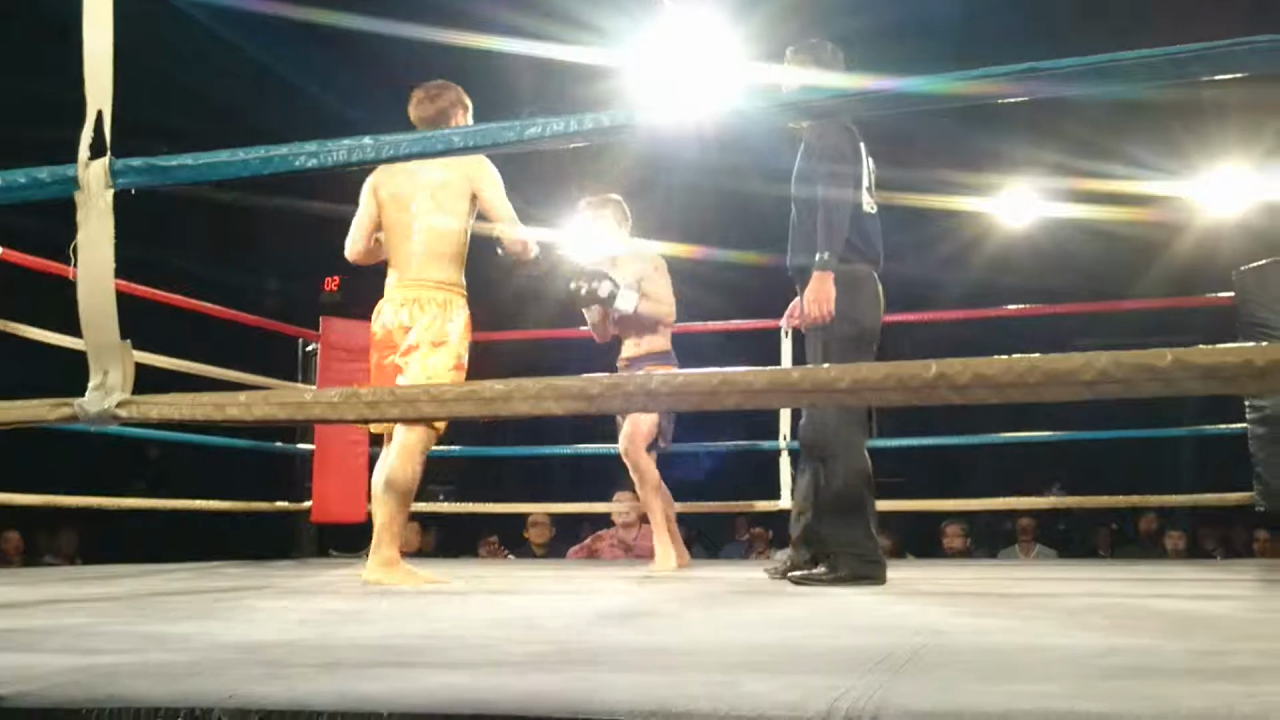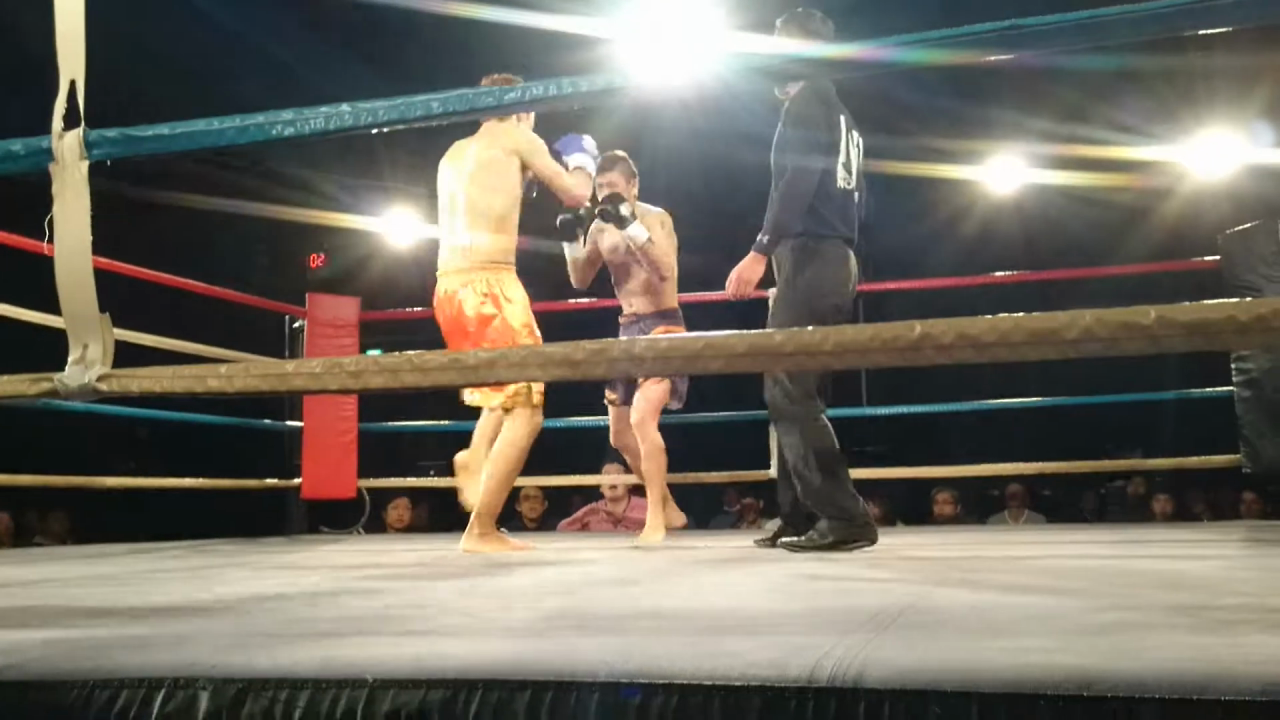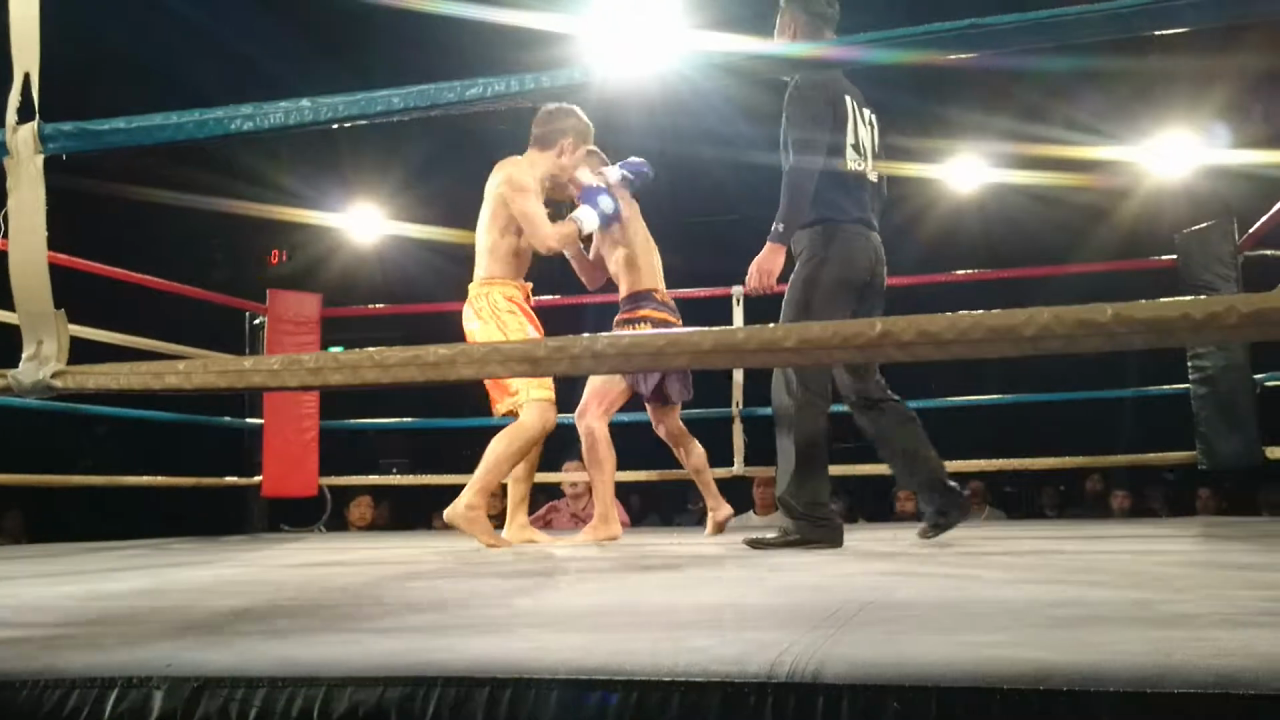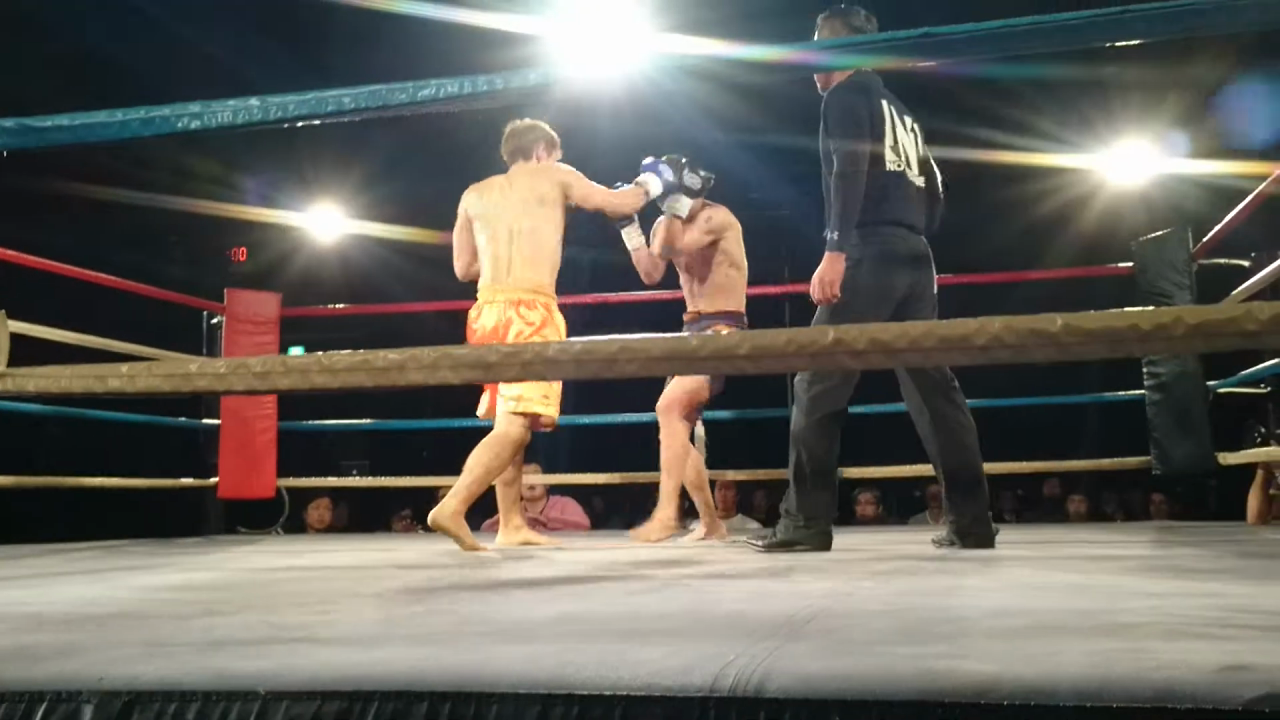
dt=0.5s
person 1, frame 1
left shoulder: (827, 131)
right shoulder: (836, 138)
left elbow: (838, 202)
left wrist: (821, 274)
right wrist: (811, 290)
left hip: (840, 286)
right hip: (846, 289)
left knee: (835, 420)
right knee: (820, 423)
left ankle: (856, 554)
right ankle: (812, 546)
person 1, frame 2
left shoulder: (807, 103)
right shoulder: (839, 114)
left elbow: (798, 182)
left wrist: (758, 252)
left hip: (809, 256)
right hip: (834, 260)
left knee: (788, 390)
right knee: (796, 390)
left ankle: (842, 514)
right ankle: (799, 516)
person 1, frame 3
left shoulder: (810, 87)
right shoulder: (857, 99)
left elbow: (805, 169)
left wrist: (776, 242)
left hip: (829, 243)
right hip: (865, 246)
left knee: (798, 383)
right knee: (862, 384)
left ankle: (810, 518)
right ankle: (940, 496)
person 1, frame 4
left shoulder: (846, 96)
right shoulder: (900, 110)
left elbow: (848, 173)
right elbow: (932, 190)
left wrist: (834, 251)
left hip: (872, 252)
right hip: (915, 256)
left knee: (819, 384)
right knee: (933, 387)
left ankle: (806, 522)
right ankle: (970, 519)
person 2, frame 1
left shoulder: (381, 176)
right shoulder: (474, 165)
left elbow: (357, 251)
right elbow: (515, 241)
right wrist: (529, 247)
left hip: (393, 307)
right hip: (439, 307)
left knee: (399, 436)
right knee: (416, 432)
left ankle: (386, 548)
right ankle: (385, 556)
person 2, frame 2
left shoulder: (452, 157)
right shoulder: (520, 139)
right elbow: (576, 195)
right wrist: (581, 159)
left hip: (450, 289)
right hip: (493, 287)
left knee: (506, 401)
right knee: (525, 413)
left ankle: (477, 458)
right ankle: (481, 530)
person 2, frame 3
left shoulder: (523, 171)
right shoulder: (519, 173)
right elbow: (545, 240)
right wrist: (590, 217)
left hip: (511, 304)
right hip: (496, 303)
left knee: (538, 416)
right knee: (538, 416)
left ankle: (517, 522)
right ankle: (468, 506)
person 2, frame 4
left shoulder: (474, 195)
right shoulder: (556, 176)
left elbow: (463, 268)
right elbow: (618, 204)
right wrist: (652, 183)
left hip: (487, 313)
right hip: (534, 312)
left knee: (514, 422)
right knee: (515, 425)
left ankle: (512, 524)
right ankle: (453, 507)
person 3, frame 1
left shoulder: (645, 261)
right shoulder: (600, 268)
left elbow: (666, 314)
left wrist: (618, 295)
right wrist: (588, 304)
left hip: (656, 367)
right hip: (627, 369)
left knee: (632, 446)
right knee: (640, 464)
left ankle: (664, 544)
right ankle: (676, 549)
person 3, frame 2
left shoulder: (655, 217)
right shoulder: (599, 228)
left elbow: (665, 269)
right elbow: (579, 280)
left wrist: (629, 225)
right wrist: (571, 241)
left hip: (663, 329)
right hip: (629, 331)
left knee: (642, 421)
right knee: (621, 436)
left ankle: (656, 523)
right ankle: (668, 509)
person 3, frame 3
left shoulder: (616, 198)
right shoulder: (604, 222)
right elbow: (592, 277)
left hip: (644, 316)
right hip: (662, 321)
left knee: (589, 415)
right knee: (669, 427)
left ankle: (605, 520)
right ankle: (716, 505)
person 3, frame 4
left shoulder: (718, 217)
right shoulder: (668, 224)
left elbow: (673, 249)
right elbow: (650, 273)
left wrist: (683, 199)
right wrist: (629, 223)
left hip: (723, 331)
right hip: (693, 330)
left knee: (669, 409)
right knee: (676, 431)
left ankle: (665, 514)
right ankle: (711, 520)
